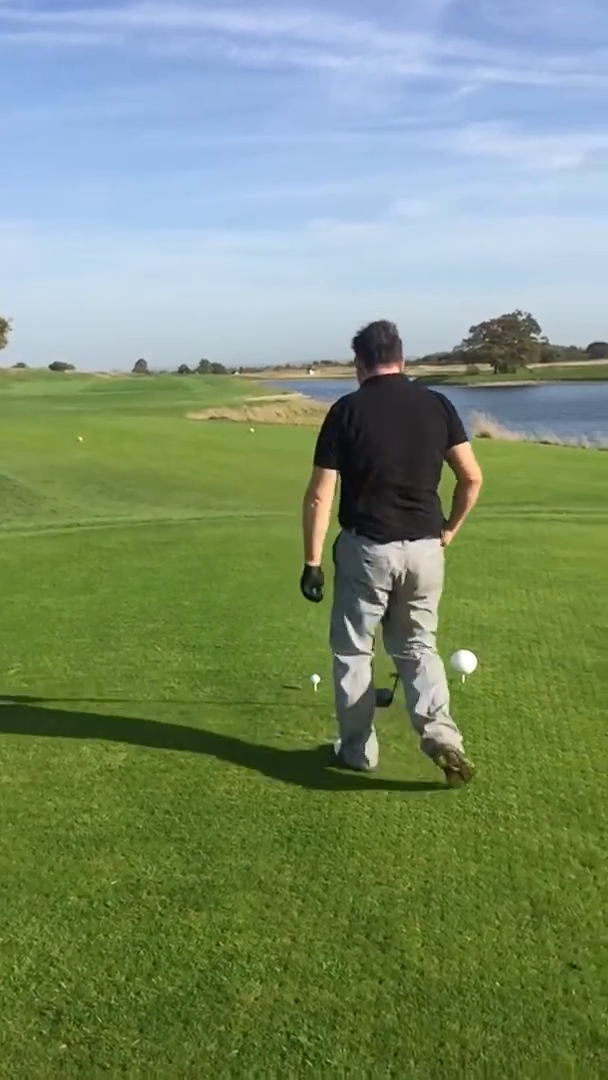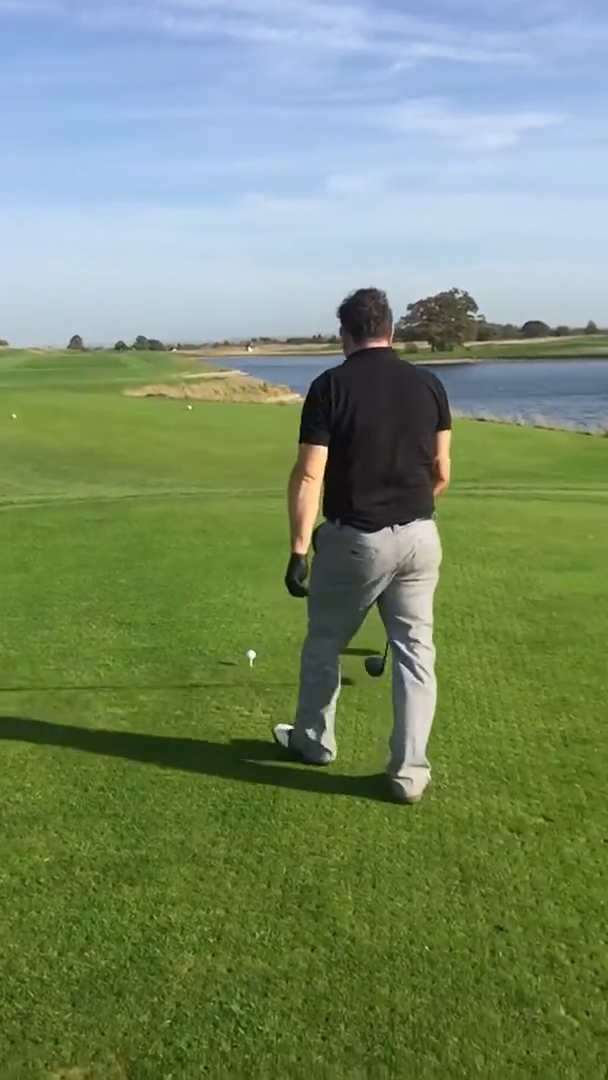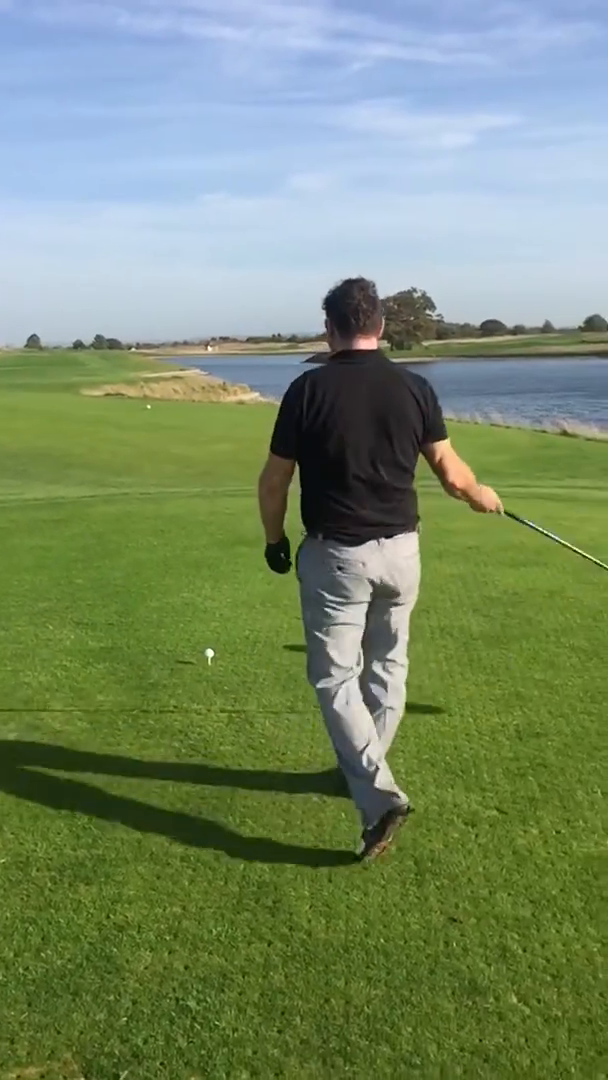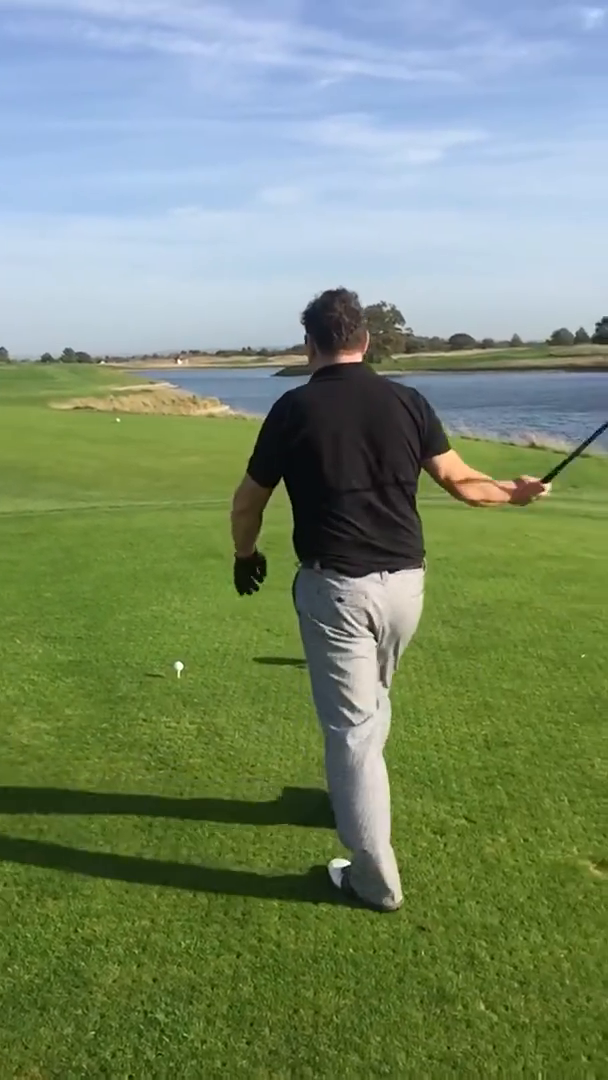
dt=0.3s
person 1, frame 1
left shoulder: (347, 411)
right shoulder: (438, 406)
left elbow: (321, 494)
right elbow: (471, 479)
left wrist: (312, 562)
right wrist: (449, 528)
left hip: (366, 550)
right hip: (423, 548)
left knee: (353, 653)
right knee: (418, 646)
left ankle: (358, 750)
right ankle: (439, 731)
person 1, frame 2
left shoulder: (330, 386)
right shoulder: (428, 384)
left elbow: (309, 476)
right elbow: (441, 471)
left wrist: (298, 550)
left hip: (353, 539)
right hip: (419, 536)
left knee: (324, 641)
right knee: (415, 653)
left ankle: (313, 739)
right ankle: (409, 771)
person 1, frame 3
left shoulder: (309, 388)
right shoulder: (414, 388)
left elbow: (273, 481)
right elbow: (452, 473)
left wrist: (274, 540)
right wrist: (485, 501)
left hip: (335, 556)
right hip: (400, 550)
left knee: (336, 681)
right knee: (386, 670)
left ankle: (379, 794)
right ankle: (366, 768)
person 1, frame 4
left shoulder: (292, 410)
right shoulder: (408, 402)
left elbow: (246, 504)
right elbow: (462, 483)
left wrist: (244, 557)
right wrist: (514, 491)
left hip: (334, 587)
right hip: (404, 581)
left knee: (349, 727)
right knee: (372, 703)
left ankle: (375, 876)
right ankle: (358, 800)
